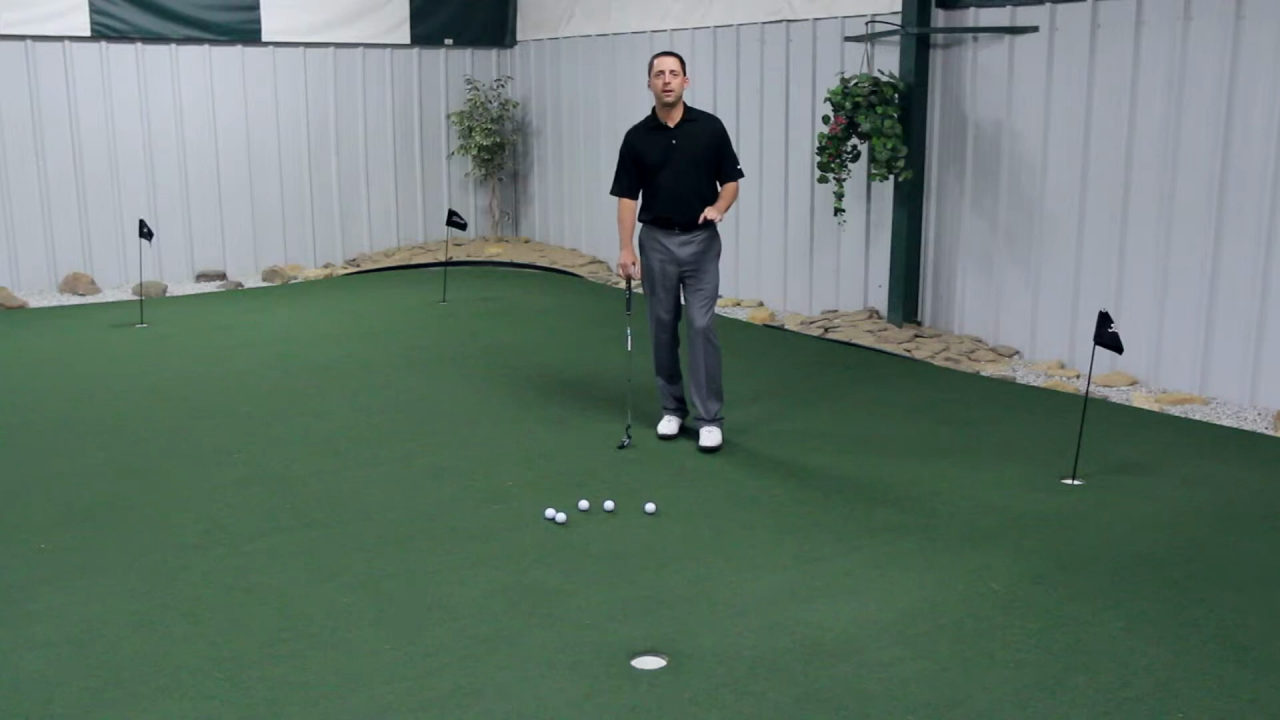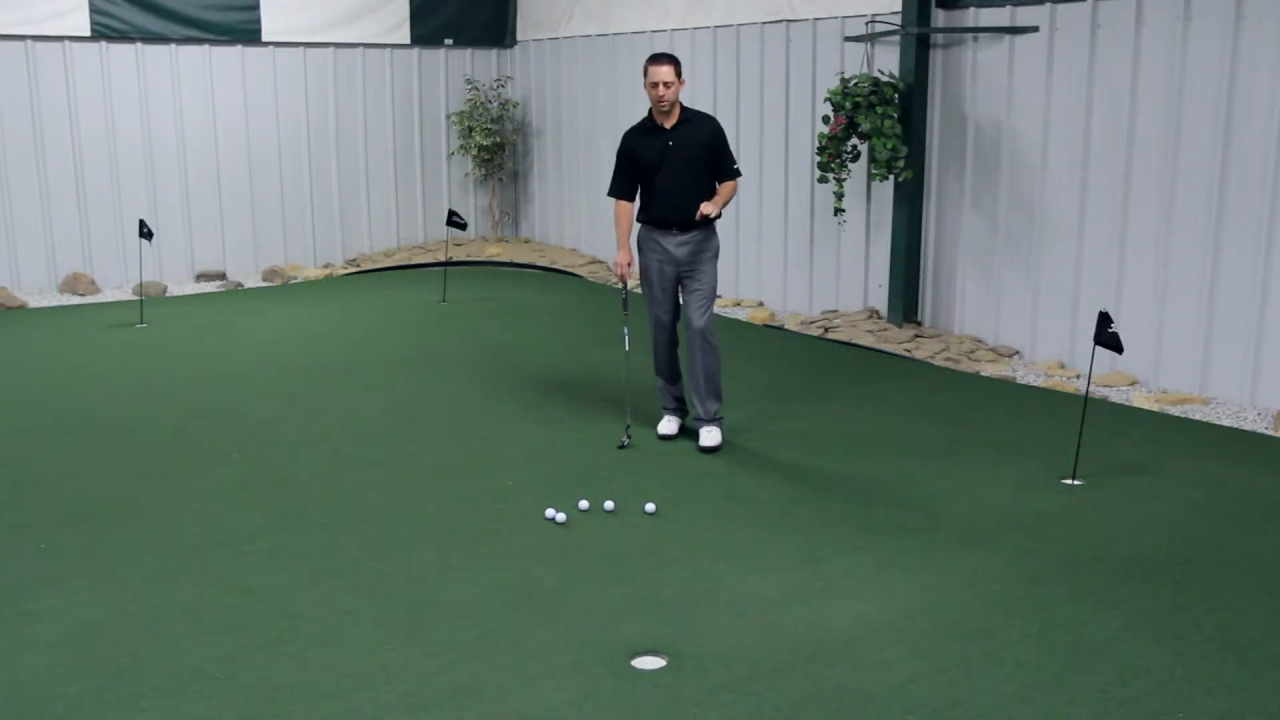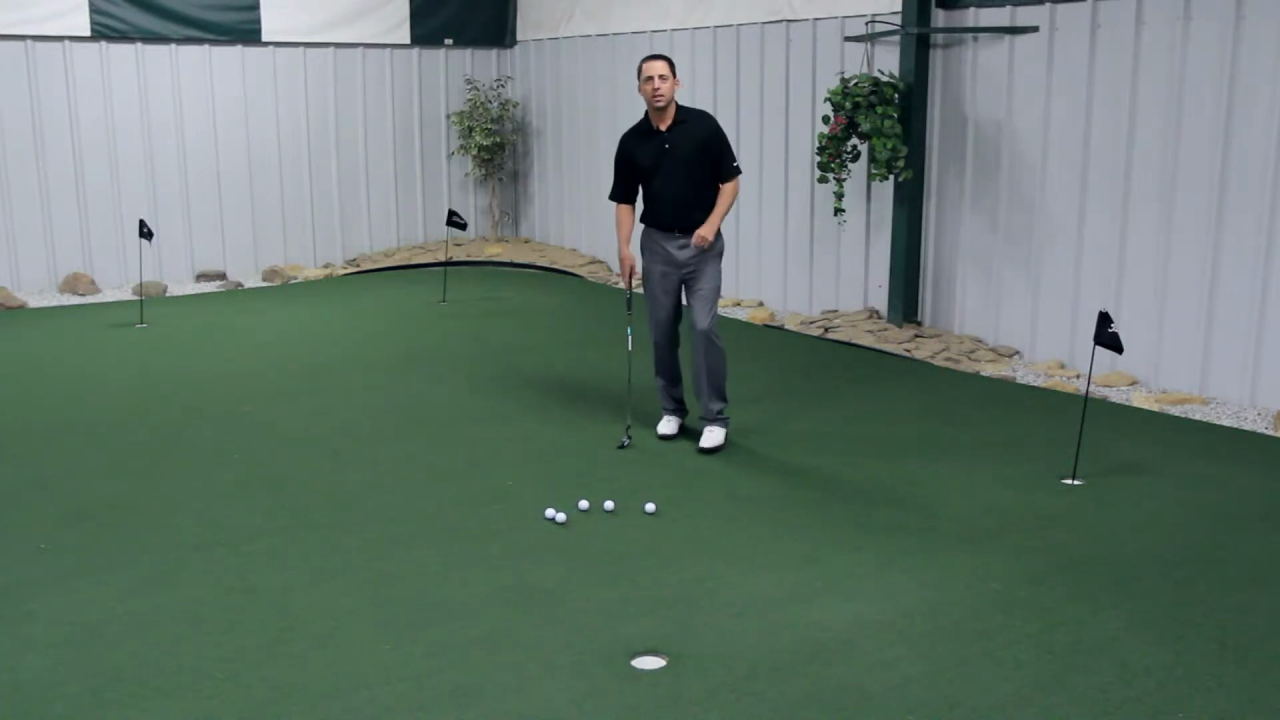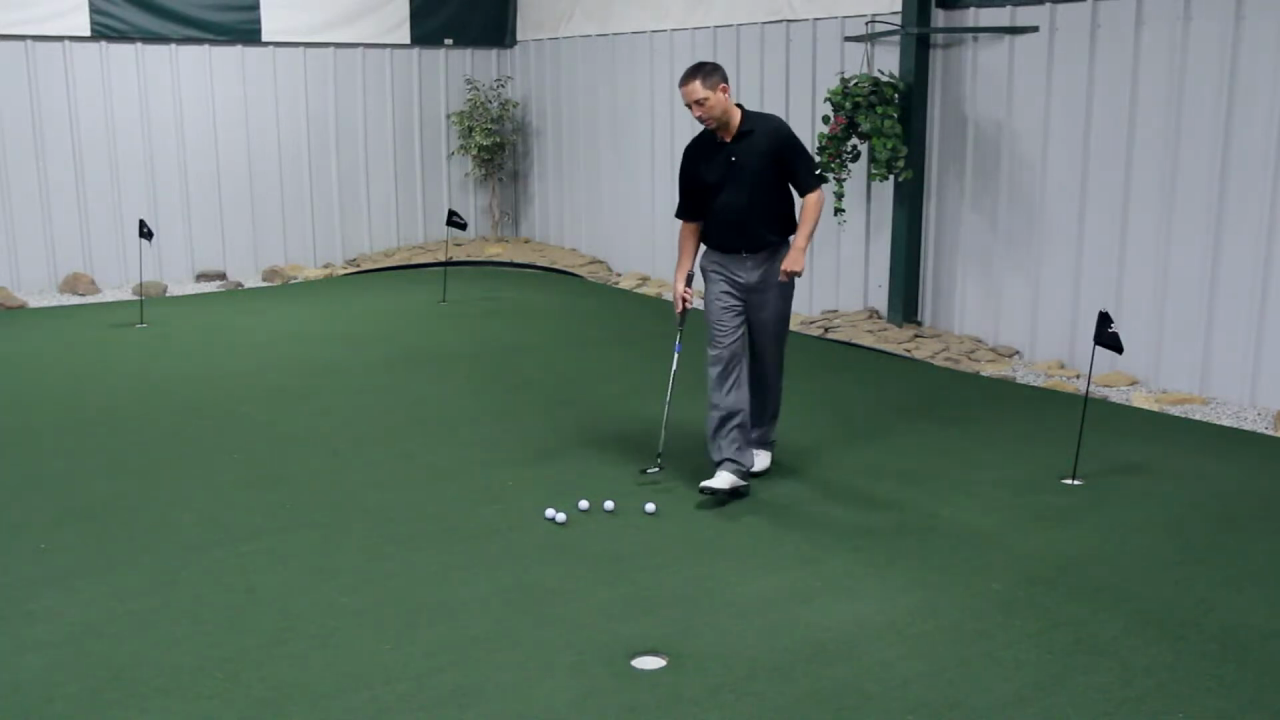
dt=1s
person 1, frame 1
left shoulder: (710, 127)
right shoulder: (637, 136)
left elbow: (731, 181)
right elbow: (627, 196)
left wrist: (719, 207)
right wrist: (626, 248)
left hip: (701, 240)
right hip: (656, 241)
left knee: (702, 326)
right knee: (663, 327)
left ankle: (709, 418)
right ankle: (673, 409)
person 1, frame 2
left shoulder: (707, 127)
right shoulder: (634, 138)
left elbow: (730, 180)
right elbow: (624, 197)
left wrist: (716, 204)
right wrist: (622, 248)
left hip: (699, 240)
right hip: (654, 241)
left knee: (700, 326)
right knee: (662, 327)
left ankle: (709, 417)
right ankle: (672, 408)
person 1, frame 3
left shoulder: (703, 125)
right shoulder: (631, 141)
left elbow: (730, 180)
right elbow: (625, 200)
left wrist: (712, 223)
right wrist: (624, 249)
left hip: (701, 244)
right hip: (657, 244)
left knee: (705, 328)
right knee: (662, 331)
left ankle: (714, 416)
right ankle: (672, 408)
person 1, frame 4
left shoulder: (773, 133)
right shoulder: (695, 153)
left elbow: (812, 191)
right elbow: (691, 220)
left wrist: (799, 248)
right wrist: (681, 276)
left hip: (771, 263)
right hip: (720, 266)
left knee: (766, 360)
right knee: (725, 358)
left ankle: (759, 441)
right ankle: (732, 464)
